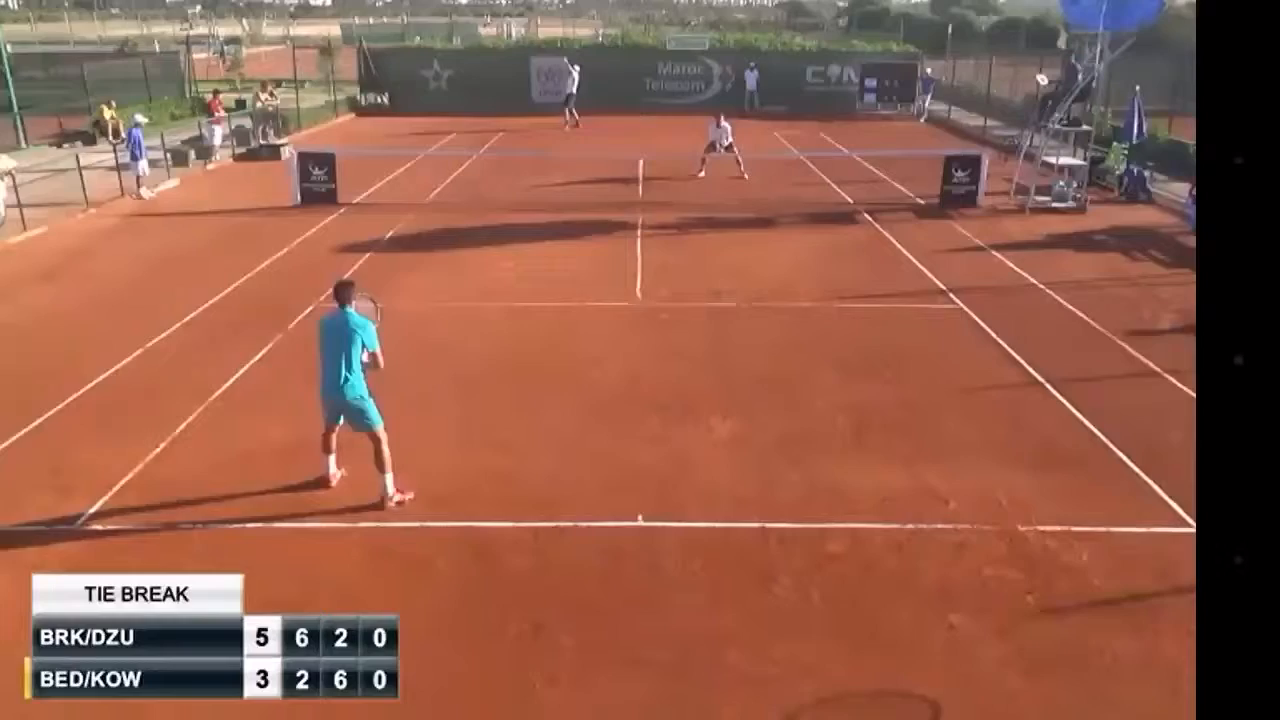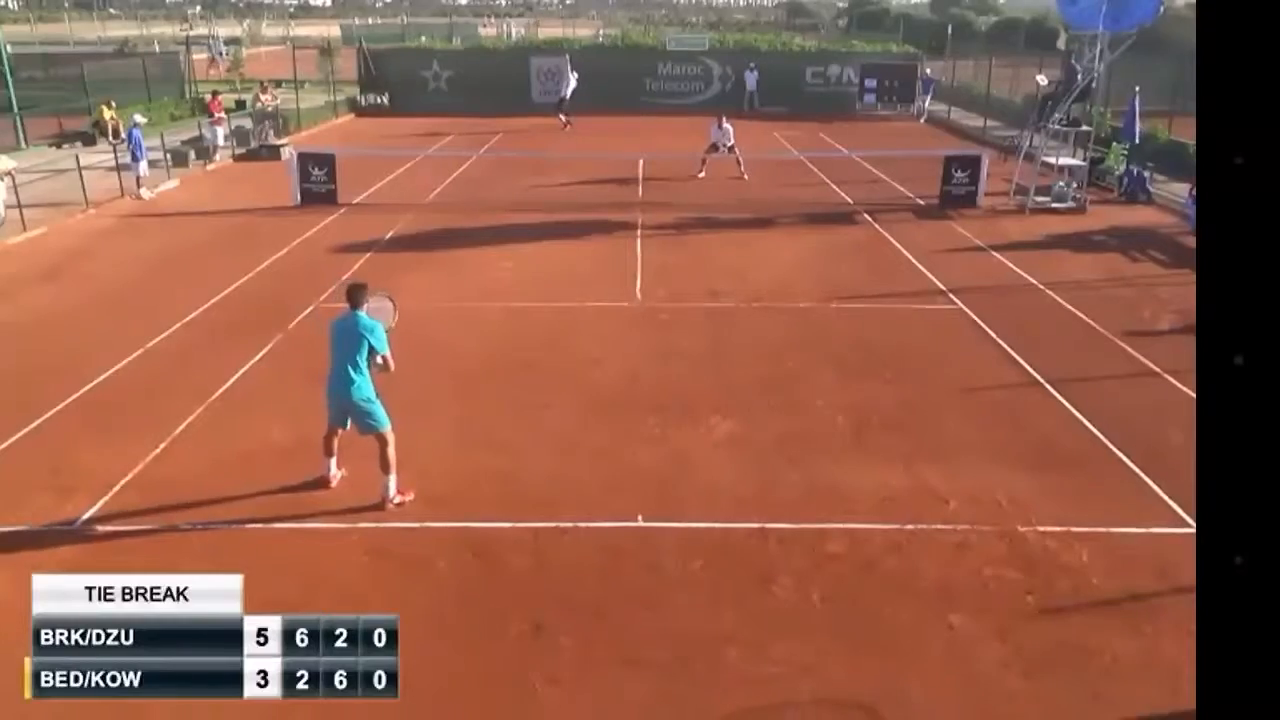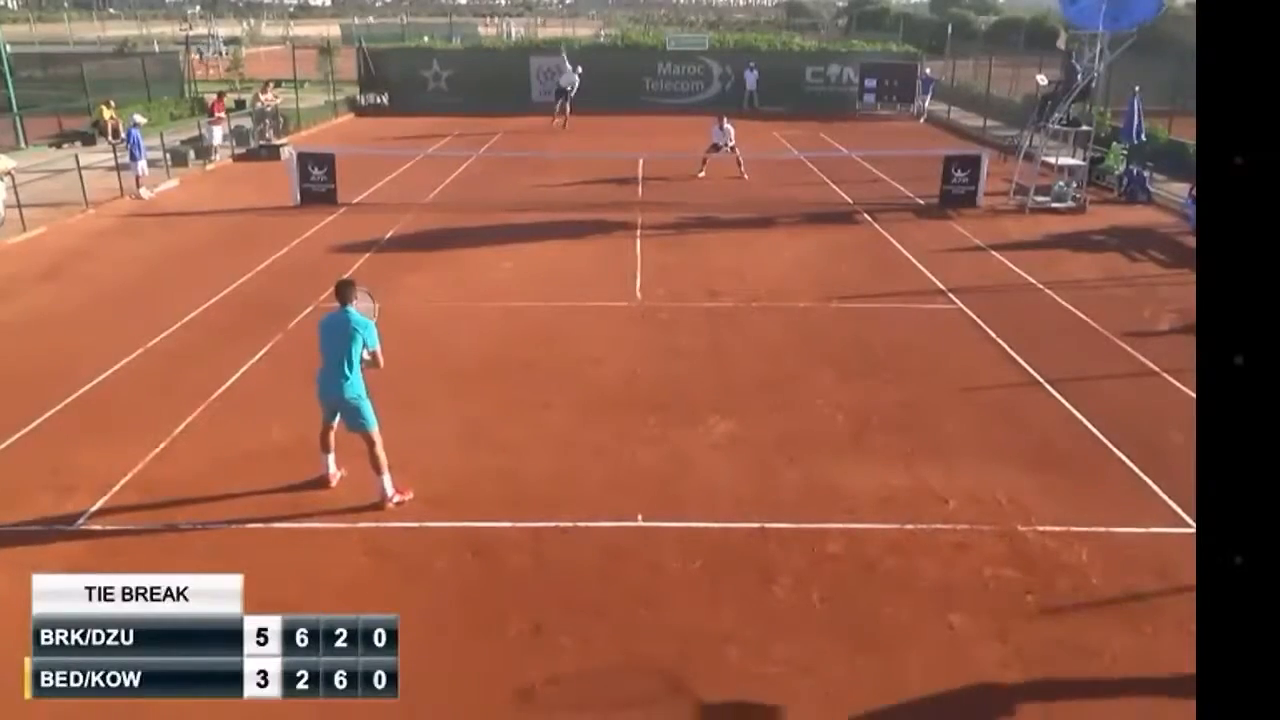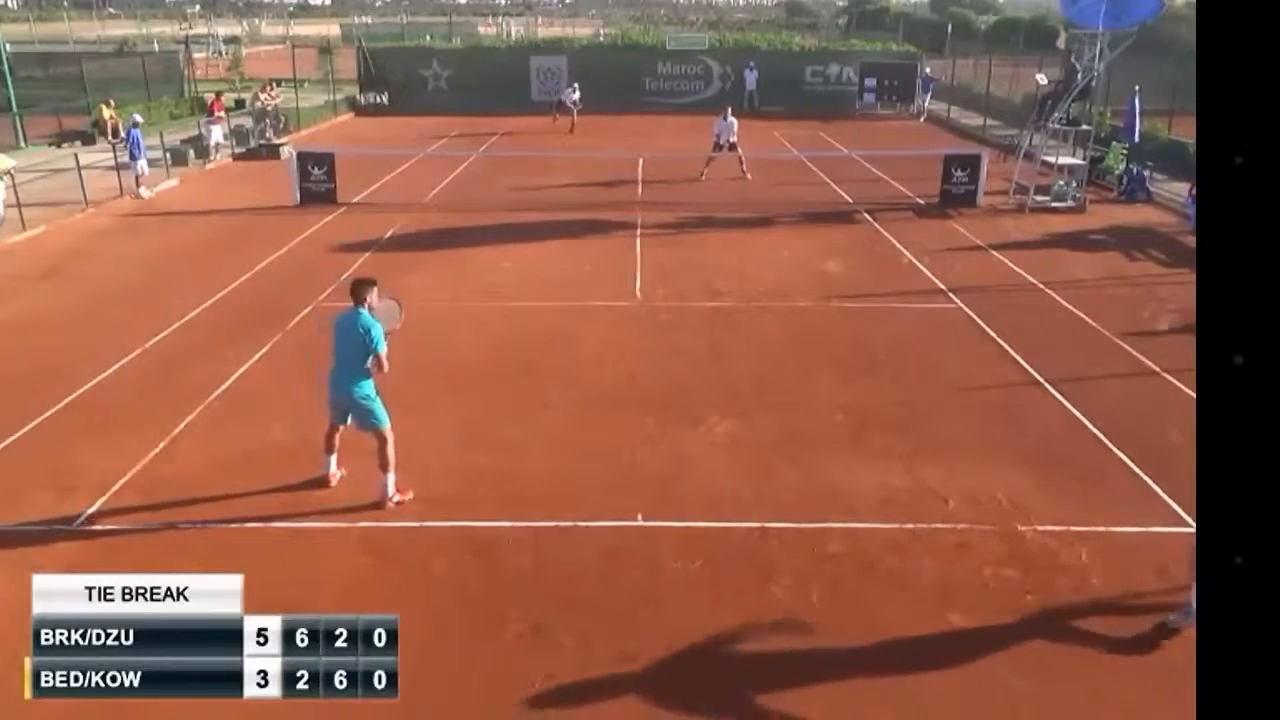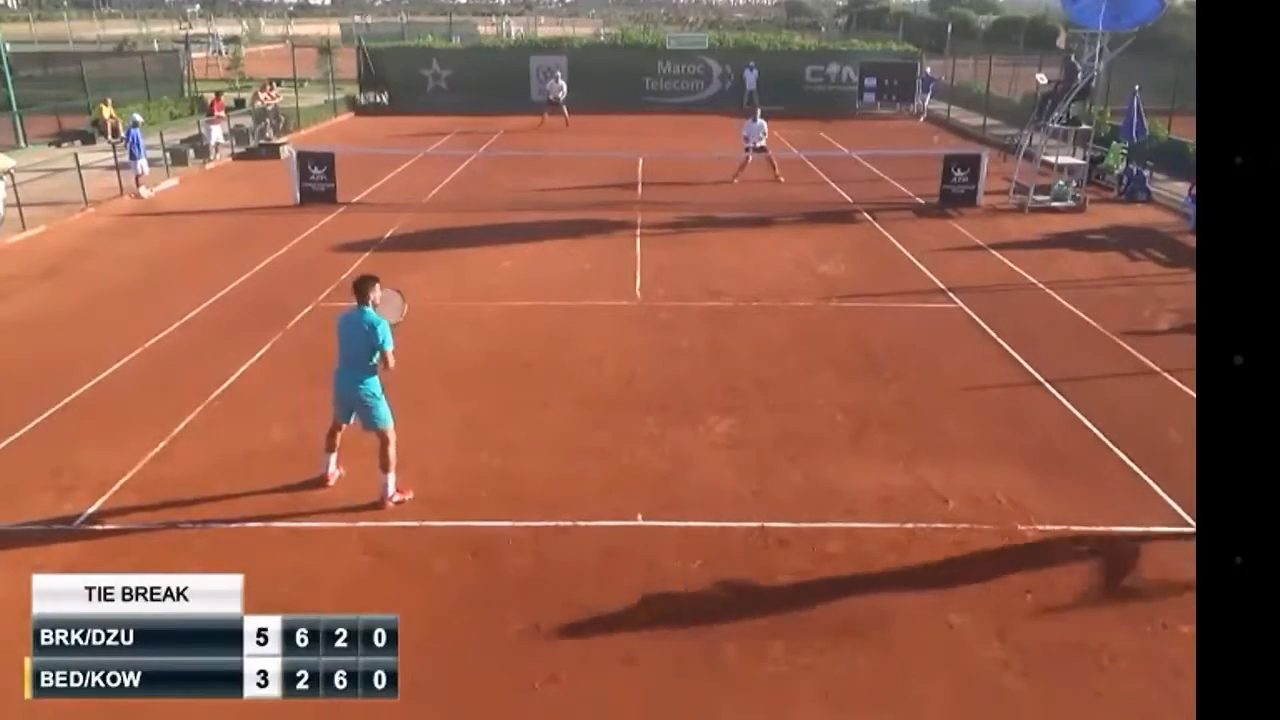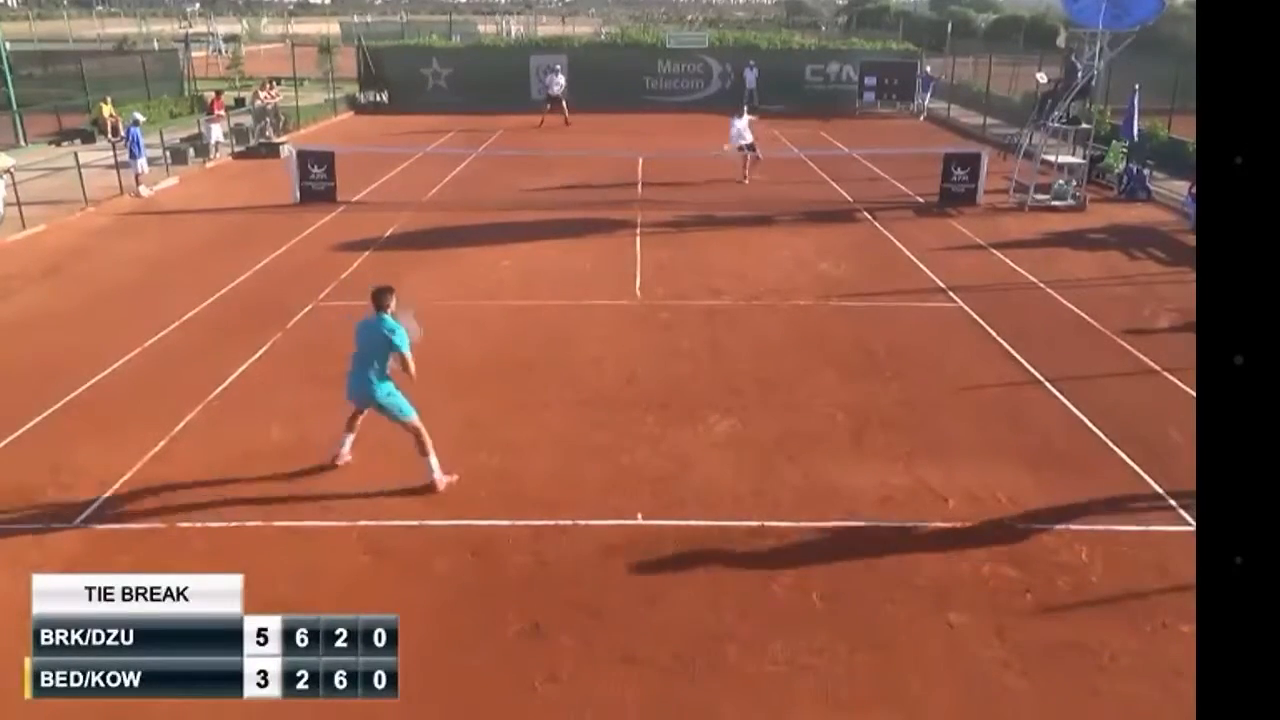
dt=0.5s
person 1, frame 1
left shoulder: (324, 323)
right shoulder: (364, 325)
right elbow: (379, 364)
left hip: (328, 389)
right hip: (353, 392)
left knee: (330, 429)
right knee: (380, 439)
left ankle: (332, 473)
right ankle: (389, 493)
person 1, frame 2
left shoulder: (336, 324)
right shoulder: (373, 328)
right elbow: (389, 367)
left hip: (334, 390)
right hip: (360, 394)
left knee: (332, 432)
right knee: (387, 440)
left ankle: (332, 473)
right ankle: (391, 494)
person 1, frame 3
left shoulder: (325, 322)
right shoulder: (364, 325)
right elbow: (379, 363)
left hip: (325, 387)
right hip: (350, 391)
left knee: (328, 426)
right knee: (374, 440)
left ankle: (331, 473)
right ankle: (389, 493)
person 1, frame 4
left shoulder: (341, 320)
right shoulder: (372, 326)
right elbow: (383, 368)
right wrist: (383, 354)
left hip: (337, 386)
right hip: (360, 391)
left knee: (334, 428)
right knee: (386, 438)
left ankle: (331, 472)
right ankle: (390, 492)
person 1, frame 5
left shoulder: (344, 319)
right shoulder: (378, 324)
right elbow: (388, 364)
right wrist: (390, 352)
left hip: (342, 385)
right hip: (366, 389)
left knee: (337, 427)
right knee: (387, 439)
left ankle: (330, 472)
right ankle: (389, 493)
person 1, frame 6
left shoulder: (361, 326)
right shoulder: (395, 330)
right elbow: (410, 370)
right wrist: (409, 366)
left hip: (355, 385)
right hip: (379, 389)
left knee: (358, 412)
right knee: (418, 429)
left ankle: (342, 453)
right ankle: (436, 478)
